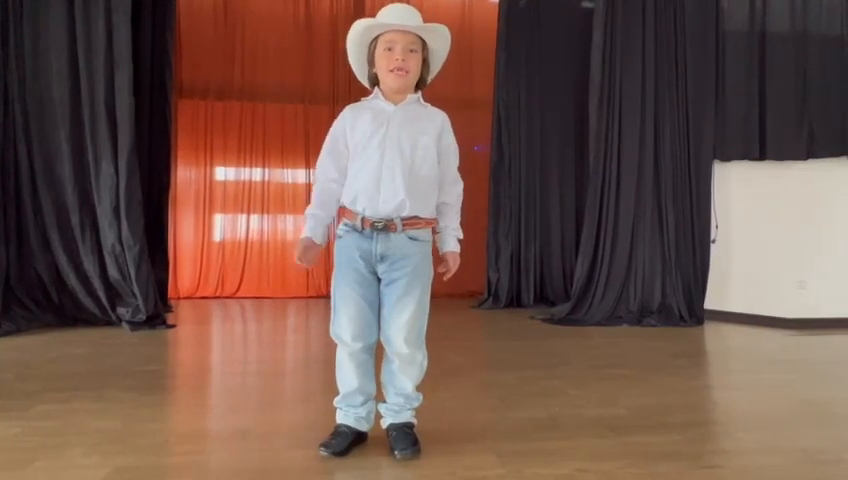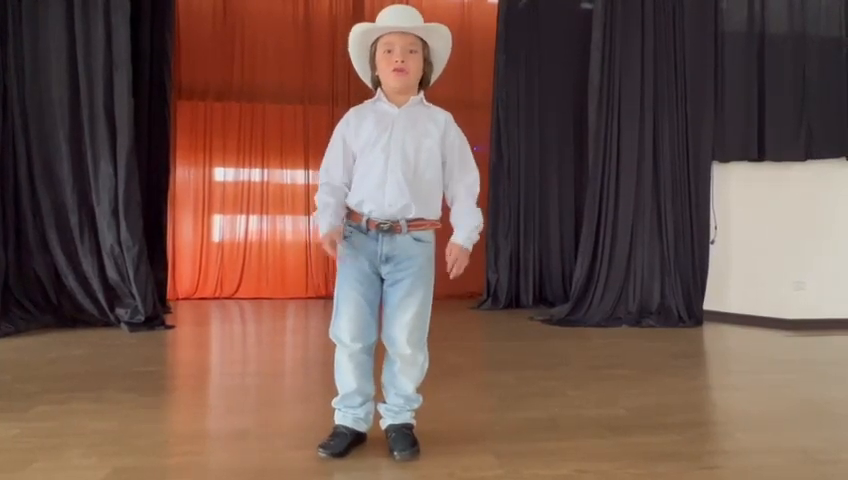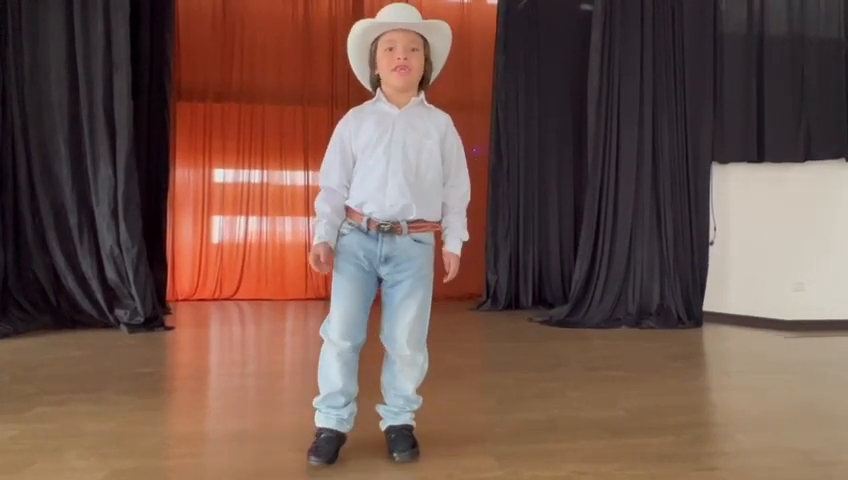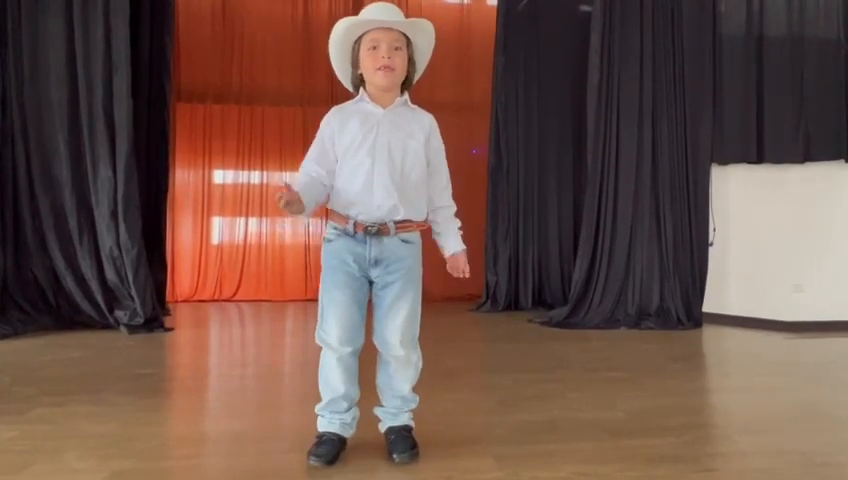
dt=0.4s
person 1, frame 1
left shoulder: (436, 121)
right shoulder: (352, 117)
left elbow: (449, 187)
right elbow: (329, 180)
left wrist: (449, 242)
right wrist: (314, 232)
left hip: (410, 242)
right hip: (355, 238)
left knee: (405, 339)
right knee: (352, 336)
left ankle: (400, 420)
right ankle: (353, 420)
person 1, frame 2
left shoulder: (440, 123)
right shoulder: (356, 119)
left elbow: (463, 185)
right elbow: (332, 182)
left wrist: (462, 237)
right wrist: (329, 225)
left hip: (414, 243)
right hip: (360, 240)
left knee: (406, 340)
right knee: (351, 336)
left ankle: (399, 420)
right ankle: (351, 421)
person 1, frame 3
left shoulder: (439, 123)
right shoulder: (355, 121)
left elbow: (456, 188)
right elbow: (333, 186)
left wrist: (453, 243)
right wrist: (323, 238)
left hip: (413, 245)
right hip: (357, 239)
left knee: (406, 342)
right knee: (341, 334)
left ankle: (399, 422)
right ankle: (332, 423)
person 1, frame 4
left shoulder: (423, 124)
right shoulder: (338, 120)
left elbow: (438, 192)
right elbow: (318, 179)
left wrist: (452, 244)
right wrist: (298, 196)
left hip: (401, 246)
right hip: (344, 241)
left knee: (400, 342)
right knee: (338, 339)
left ankle: (398, 423)
right ankle: (335, 426)
